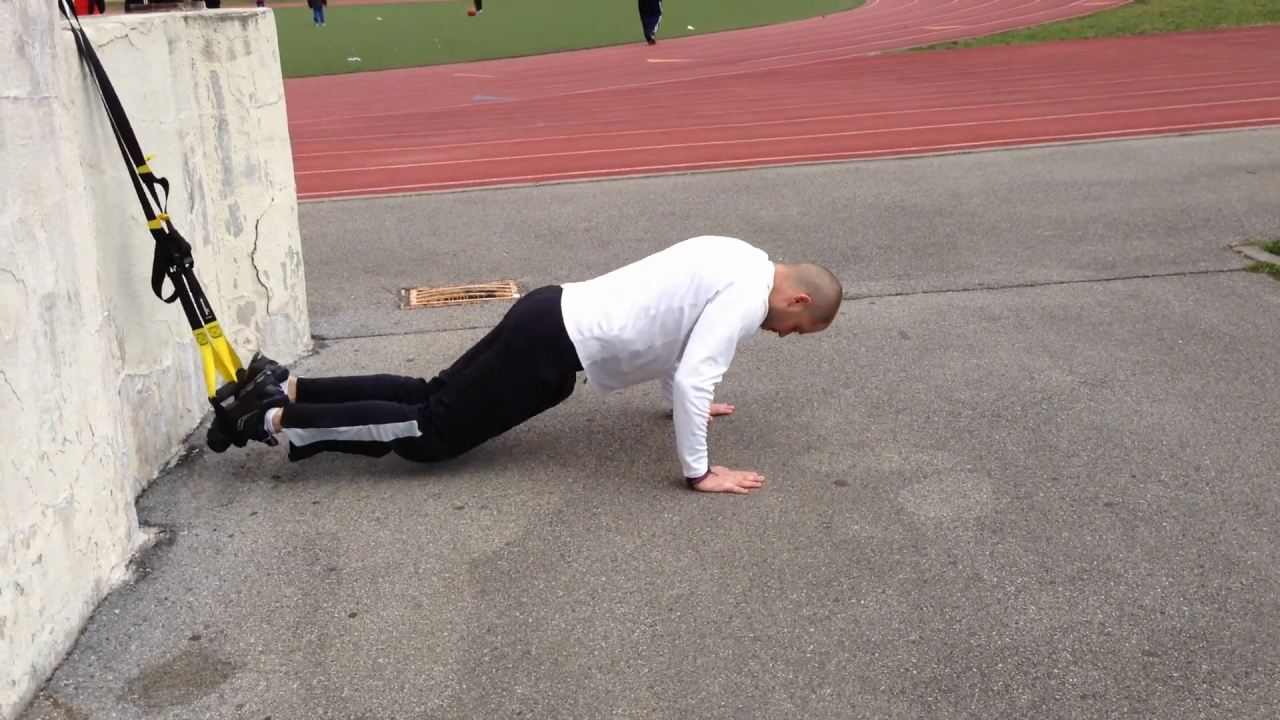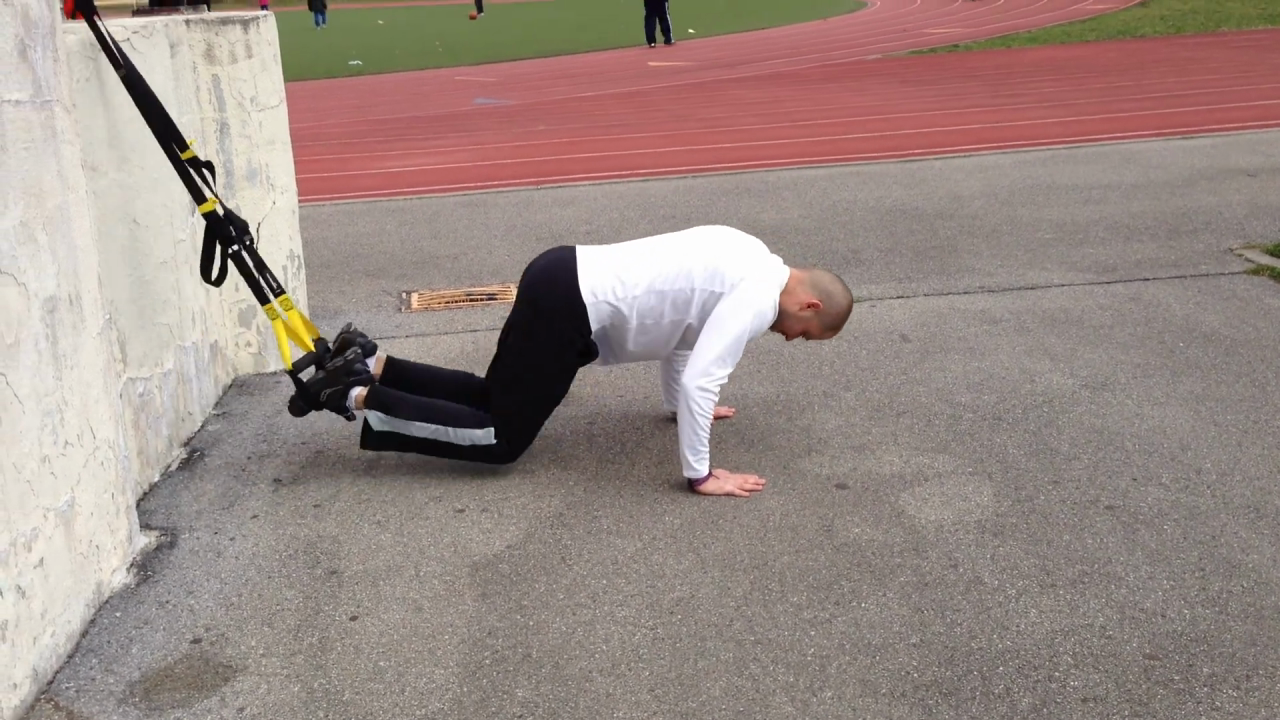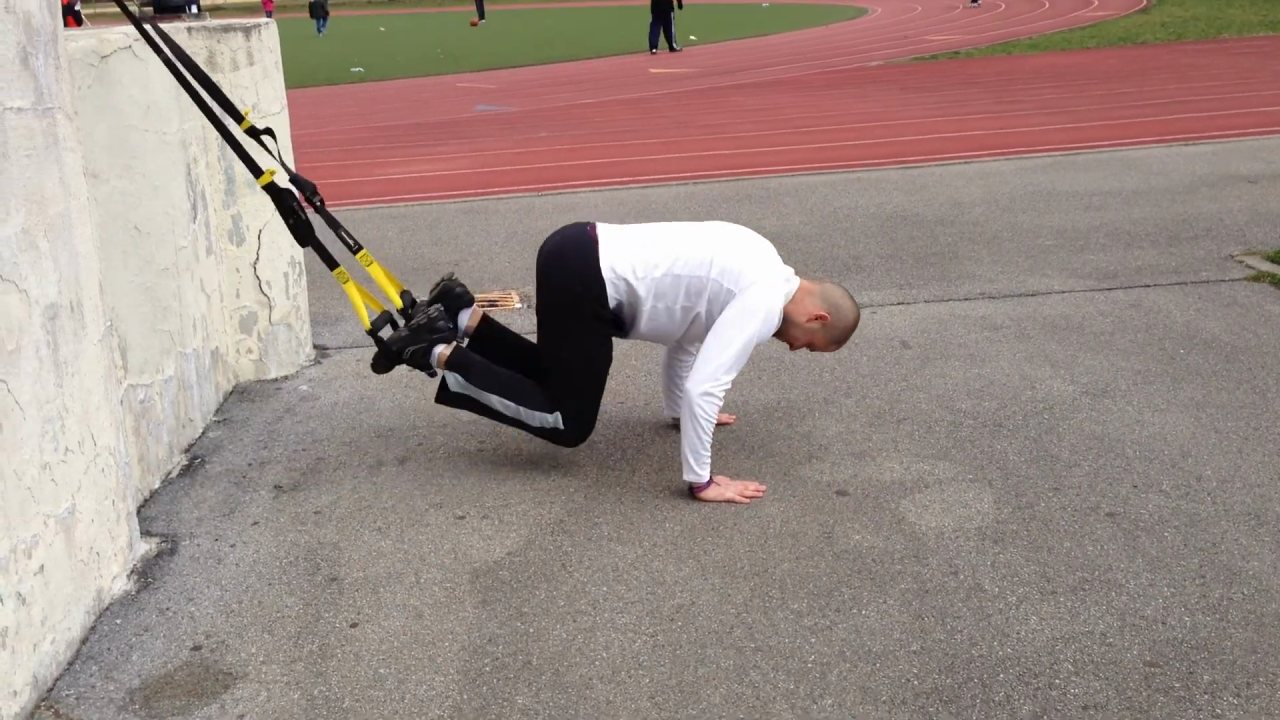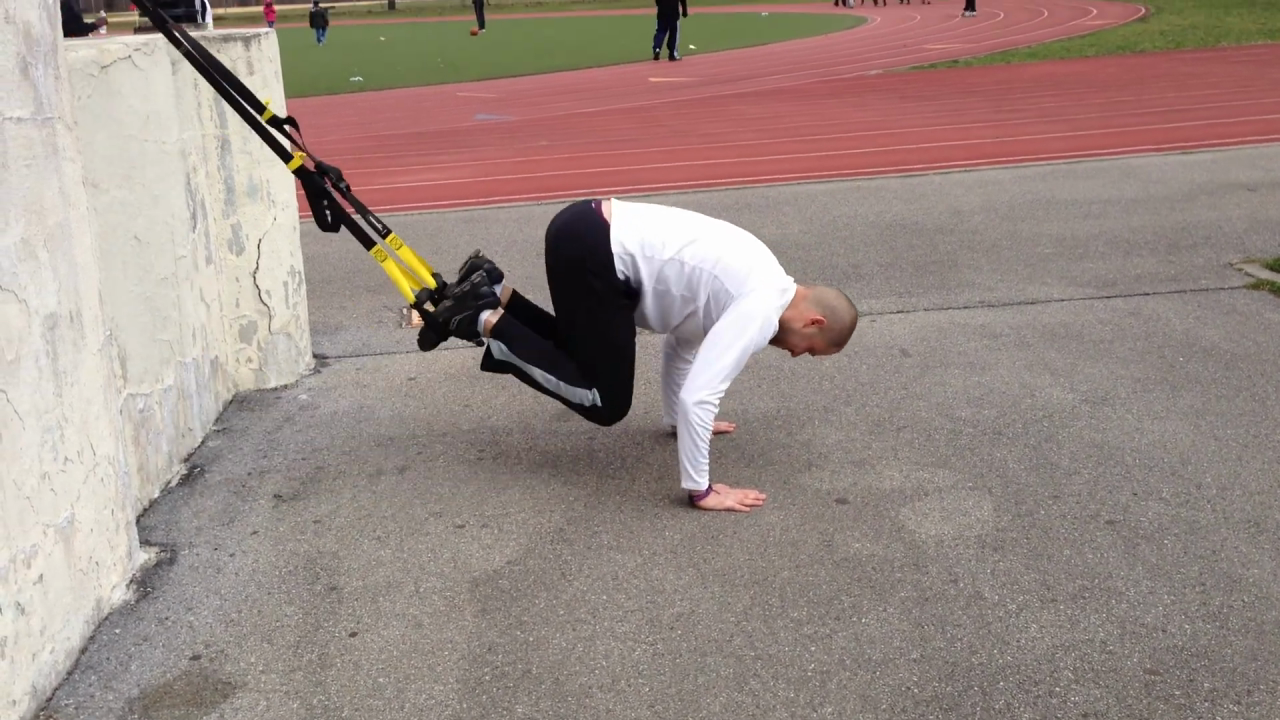
dt=0.2s
person 1, frame 1
left shoulder: (736, 259)
right shoulder: (750, 295)
right elbow: (690, 379)
left wrist: (686, 404)
right wrist: (700, 472)
left hip: (550, 313)
right hip: (554, 344)
left knee: (434, 397)
right knee: (435, 428)
left ankle: (287, 387)
right ankle: (277, 418)
person 1, frame 2
left shoulder: (750, 263)
right shoulder: (760, 296)
right elbow: (699, 381)
left wrist: (682, 405)
right wrist: (700, 475)
left hip: (560, 274)
right hip: (566, 304)
left knee: (498, 400)
right knee: (499, 438)
left ankle: (371, 364)
right ankle: (359, 397)
person 1, frame 3
left shoulder: (760, 274)
right shoulder: (767, 302)
left elbow: (682, 328)
right elbow: (701, 387)
left wrist: (682, 412)
right wrist: (701, 480)
left hip: (576, 250)
right hip: (581, 271)
left knee: (562, 381)
right knee: (568, 423)
left ankle: (461, 319)
right ankle: (444, 356)
person 1, frame 4
left shoulder: (756, 282)
right shoulder: (763, 309)
left elbow: (682, 333)
right elbow: (697, 395)
left wrist: (677, 419)
right wrist: (700, 489)
left hip: (587, 228)
right hip: (593, 247)
left knee: (589, 356)
right knee: (606, 401)
left ankle: (493, 296)
right ankle: (488, 323)
